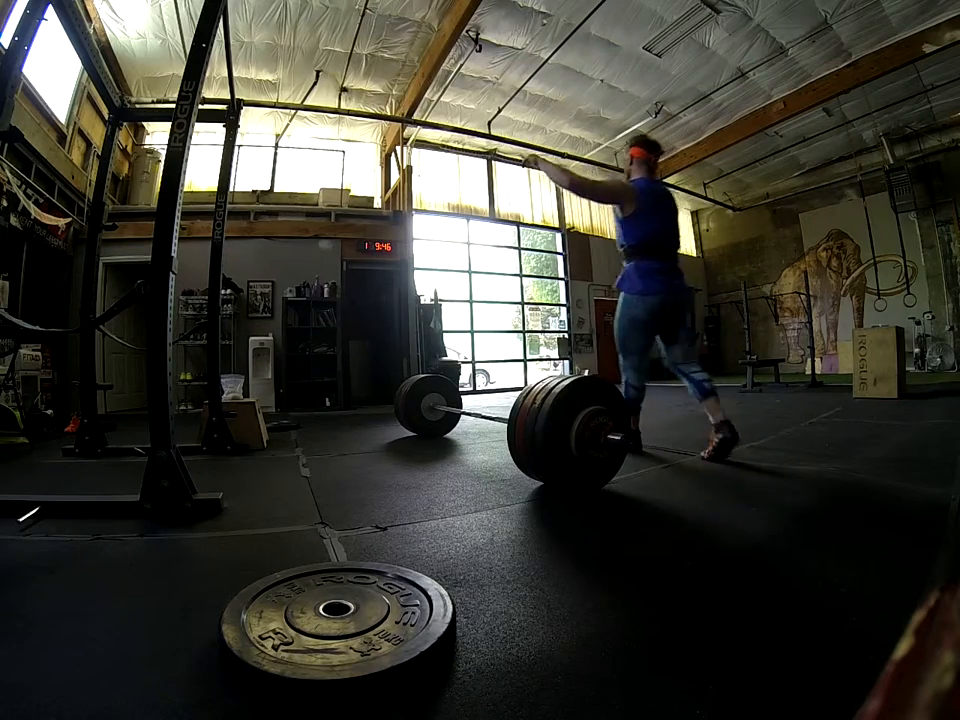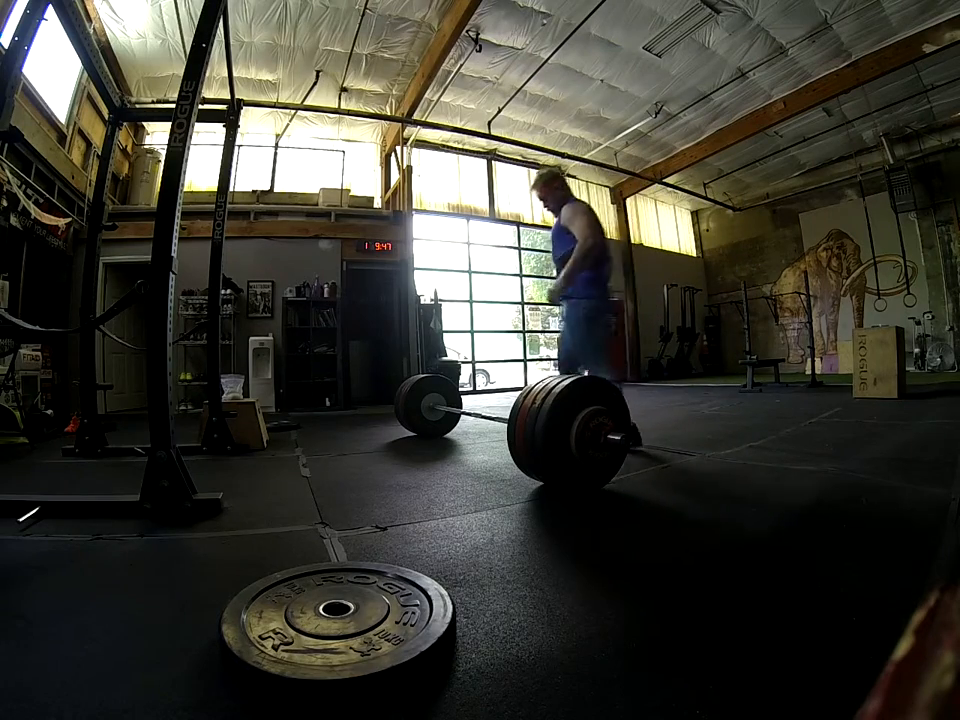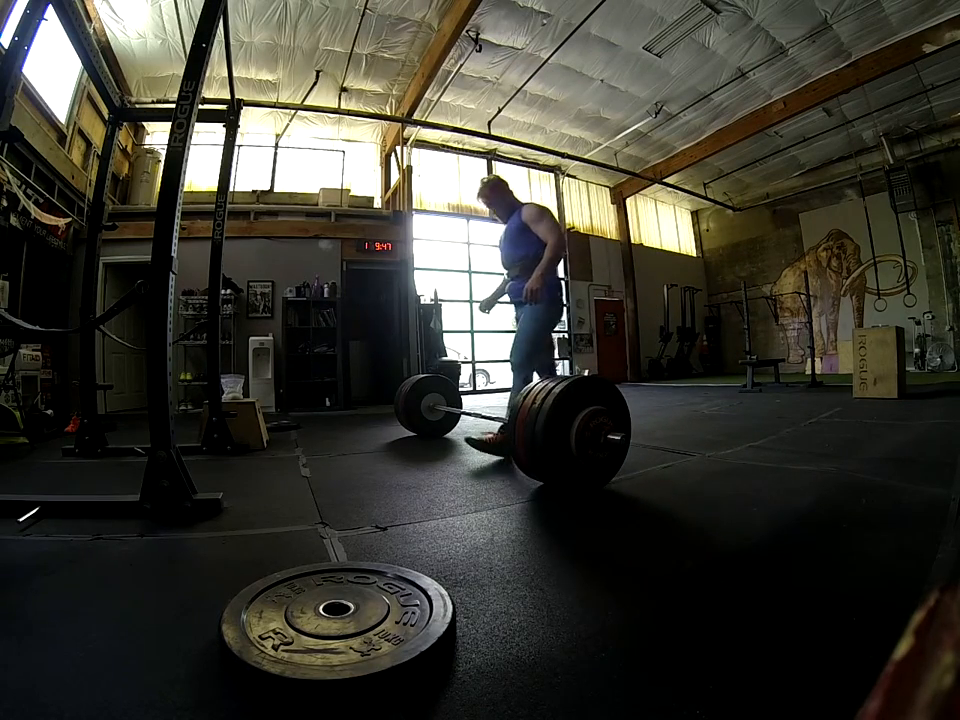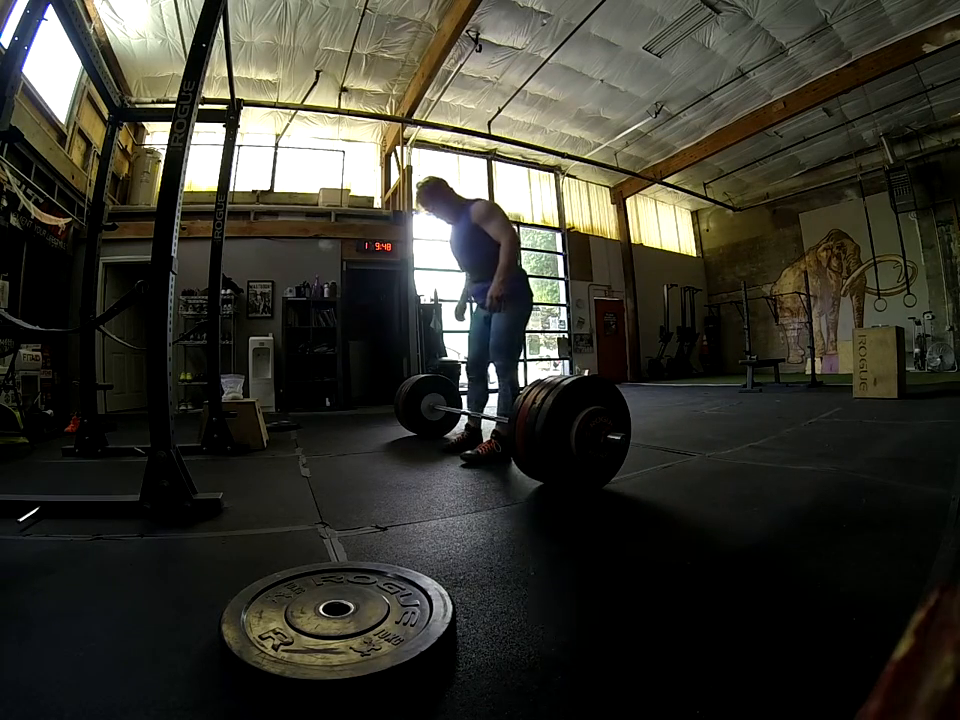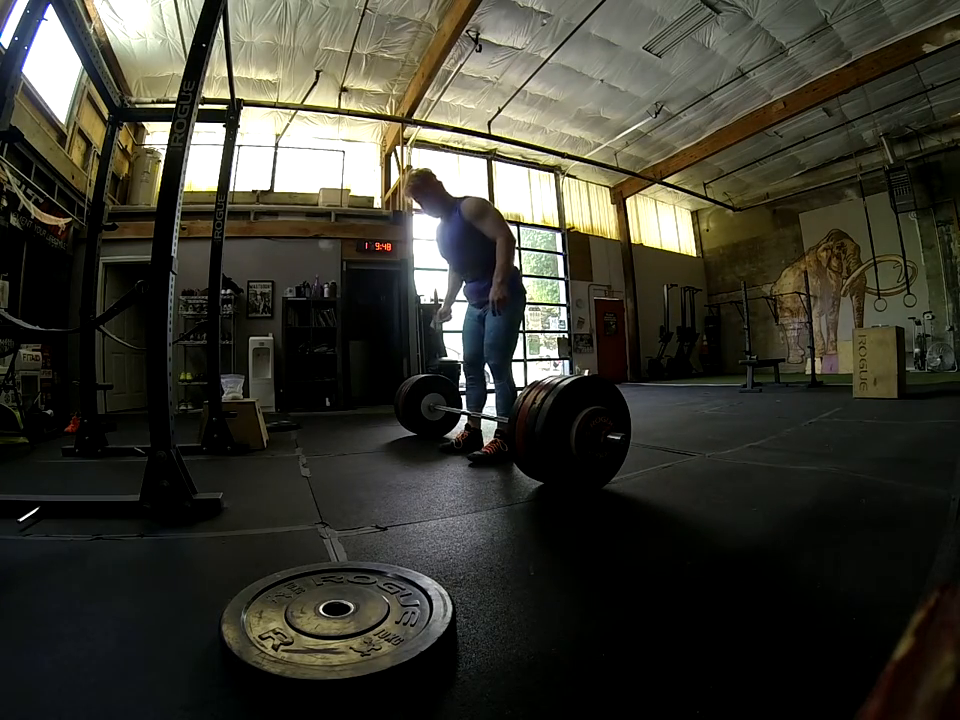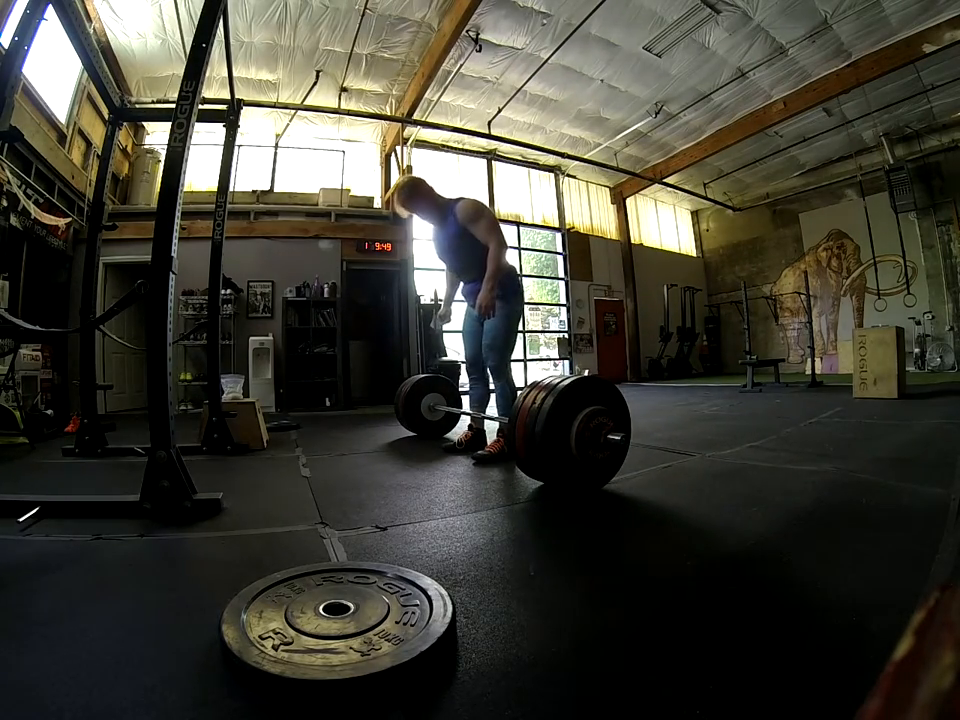
dt=0.5s
person 1, frame 1
left shoulder: (628, 192)
right shoulder: (666, 197)
left elbow: (571, 182)
left wrist: (541, 163)
left hip: (641, 288)
right hip: (673, 287)
left knee: (632, 365)
right knee: (683, 362)
left ankle: (630, 434)
right ankle: (722, 427)
person 1, frame 2
left shoulder: (573, 211)
right shoulder: (575, 212)
left elbow: (588, 242)
right elbow: (602, 254)
left wrist: (562, 281)
left hip: (581, 297)
right hip: (579, 297)
left knee: (595, 363)
right knee: (567, 366)
person 1, frame 3
left shoulder: (531, 212)
right shoulder: (509, 228)
left elbow: (557, 241)
left wrist: (539, 276)
right wrist: (494, 296)
left hip: (541, 298)
right hip: (524, 301)
left knee: (521, 362)
right knee: (544, 368)
left ankle: (508, 434)
person 1, frame 4
left shoulder: (480, 209)
right shoulder: (458, 227)
left elbow: (510, 240)
left wrist: (500, 282)
right wrist: (464, 299)
left hip: (508, 296)
right hip: (484, 301)
left knee: (503, 366)
right knee: (474, 365)
left ankle: (501, 439)
right ankle: (473, 430)
person 1, frame 5
left shoulder: (471, 207)
right shoulder: (442, 229)
left elbow: (505, 238)
left wrist: (499, 283)
right wrist: (447, 302)
left hip: (503, 296)
right hip: (476, 302)
left knee: (497, 365)
right knee: (472, 365)
left ankle: (504, 439)
right ankle: (472, 431)
person 1, frame 6
left shoulder: (466, 209)
right shoulder: (438, 229)
left elbow: (497, 244)
left wrist: (488, 289)
right wrist: (446, 303)
left hip: (501, 296)
right hip: (475, 301)
left knee: (496, 364)
right knee: (474, 365)
left ankle: (505, 438)
right ankle: (476, 431)
